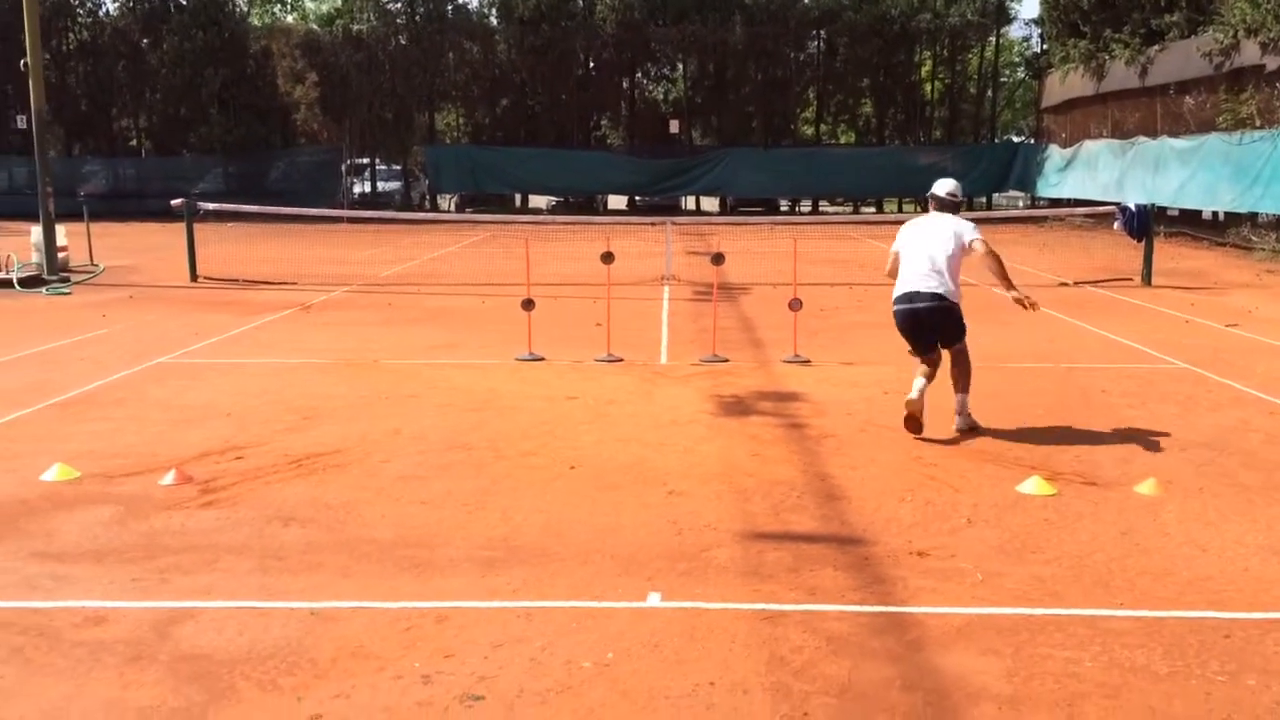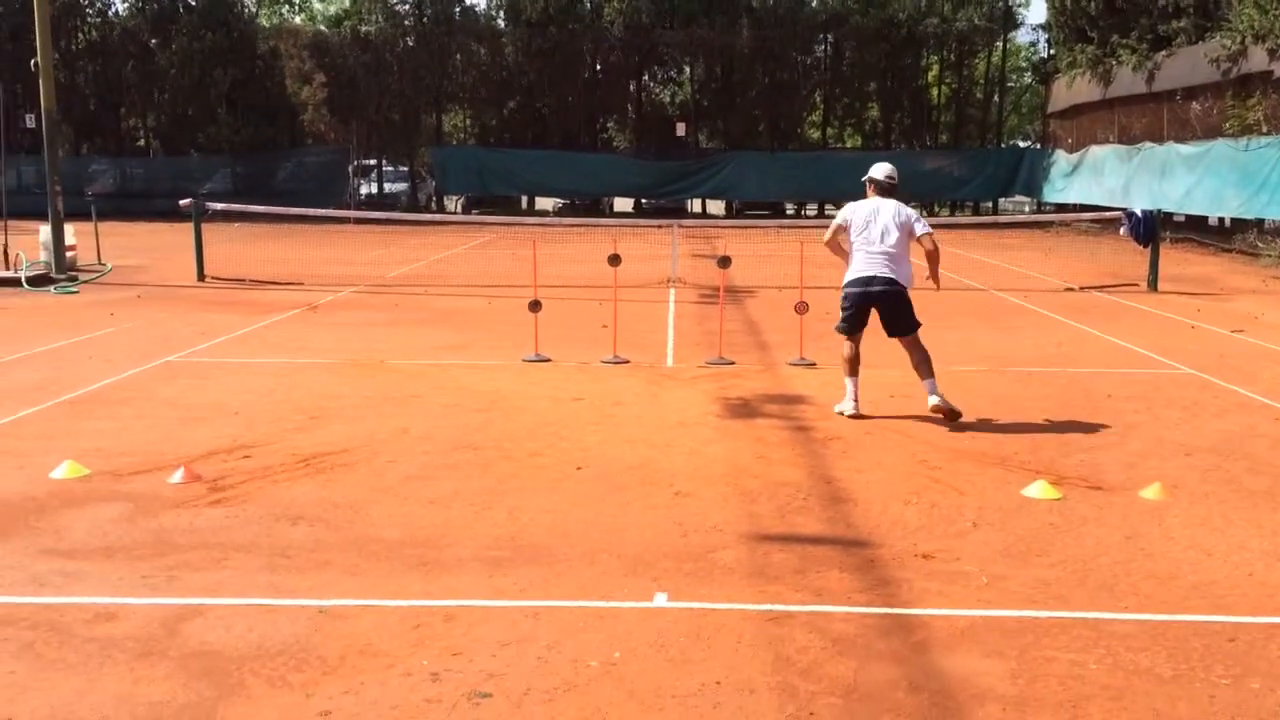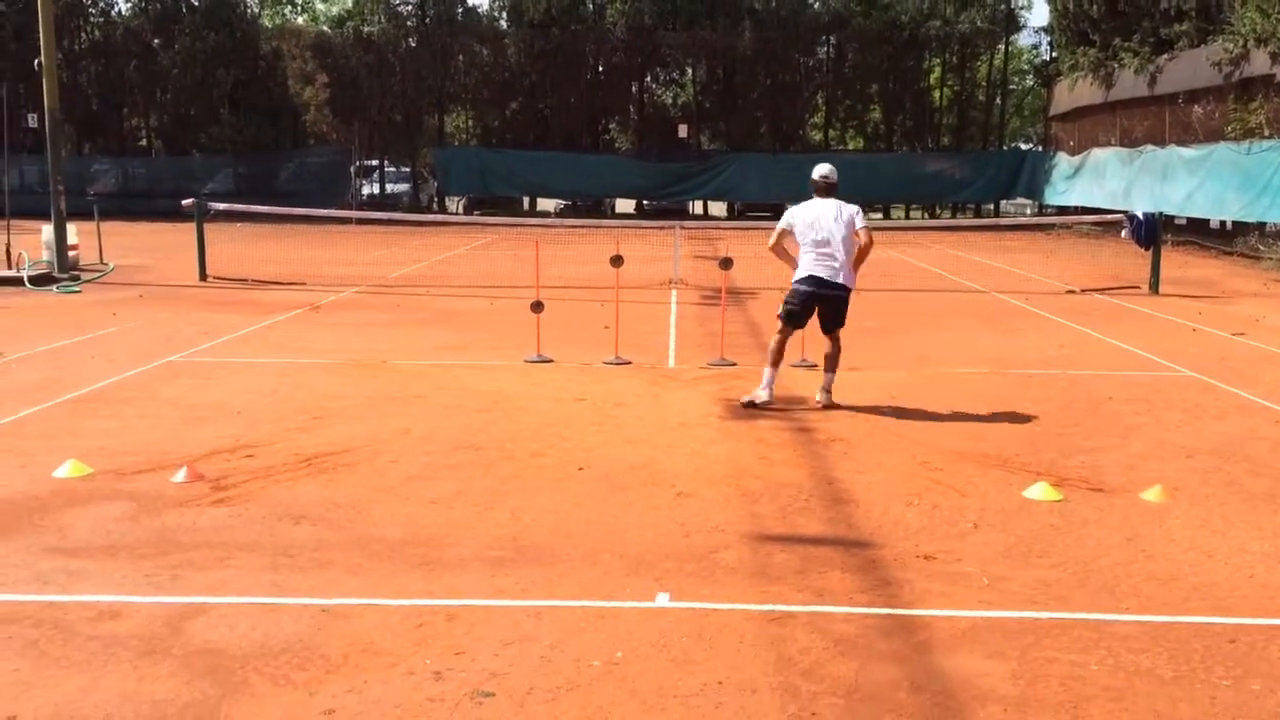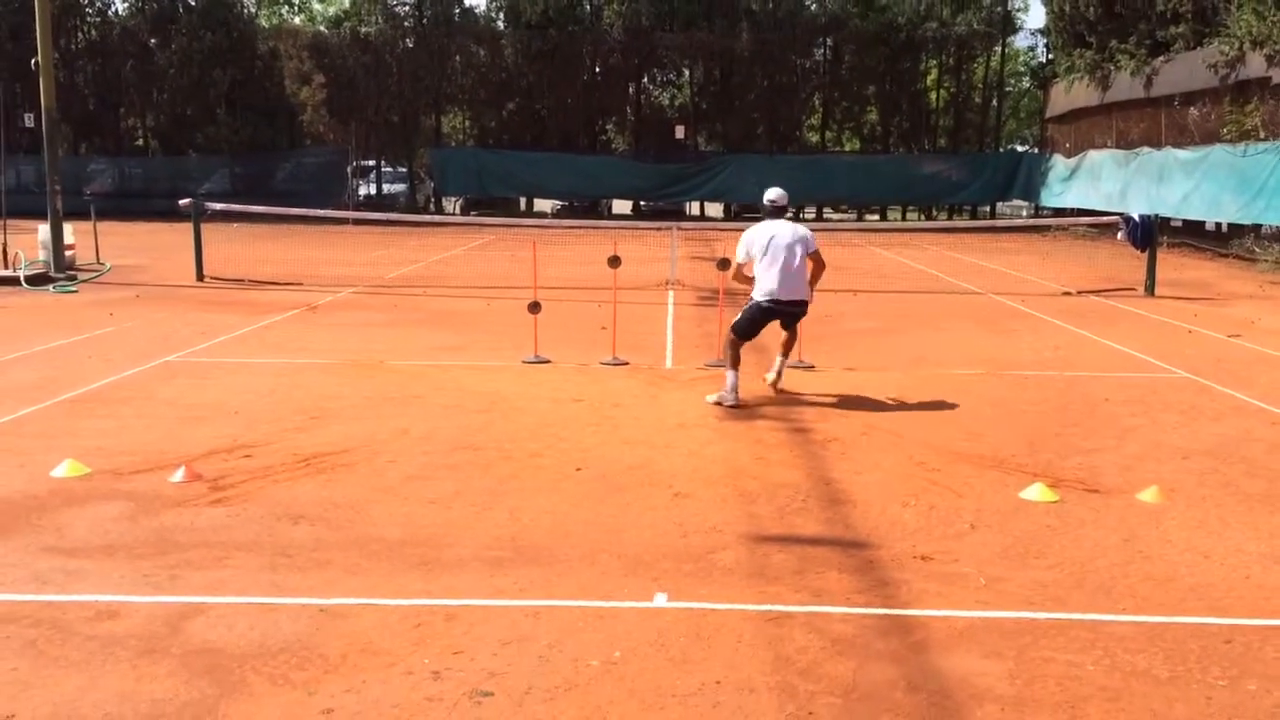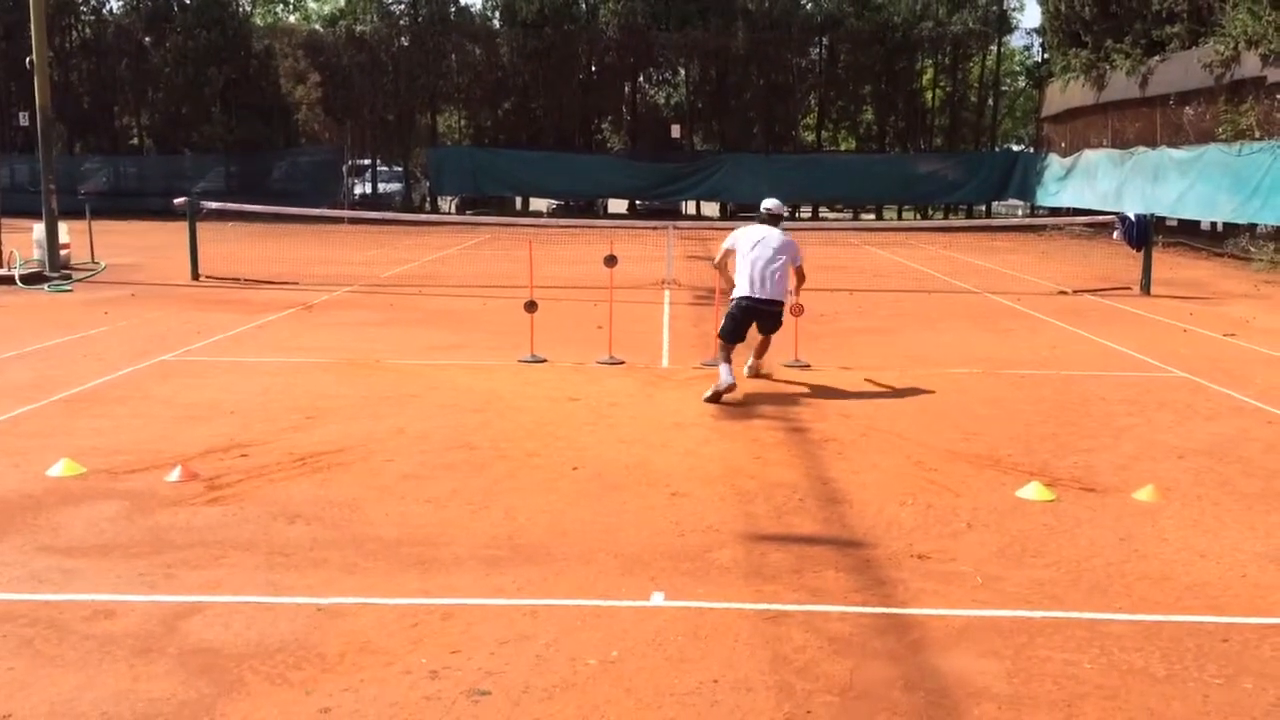
dt=0.2s
person 1, frame 1
left shoulder: (909, 227)
right shoulder: (962, 226)
left elbow: (891, 270)
right elbow: (987, 254)
right wrist: (1011, 290)
left hip: (903, 302)
right hip: (938, 299)
left knee: (930, 360)
right knee: (958, 353)
left ankle: (916, 394)
right ankle: (962, 416)
person 1, frame 2
left shoulder: (853, 208)
right shoulder: (907, 212)
left elbow: (829, 239)
right elbow: (931, 247)
right wrist: (934, 274)
left hip: (857, 283)
right hip: (892, 284)
left knee: (851, 340)
right knee: (913, 343)
left ankle: (850, 401)
right ankle: (935, 398)
person 1, frame 3
left shoulder: (796, 211)
right shoulder: (852, 210)
left elbow: (773, 244)
right elbow: (866, 241)
right wrist: (853, 269)
left hip: (808, 282)
right hip: (840, 286)
left knee: (782, 334)
right knee: (832, 337)
left ankle: (765, 391)
right ankle: (825, 393)
person 1, frame 4
left shoulder: (751, 234)
right shoulder: (802, 231)
left elbow: (736, 275)
right elbow: (819, 264)
right wrist: (810, 286)
left hip: (764, 299)
right hip: (797, 301)
left knee: (732, 341)
right knee: (790, 327)
left ankle: (730, 392)
right ankle: (776, 373)
person 1, frame 5
left shoulder: (742, 232)
right shoulder: (789, 242)
left elbow: (719, 262)
right elbow: (801, 277)
left wrist: (731, 284)
right wrist: (795, 290)
left hip: (743, 299)
right hip: (774, 302)
left knee: (724, 345)
right knee: (766, 334)
left ankle: (725, 379)
right ankle: (752, 366)
